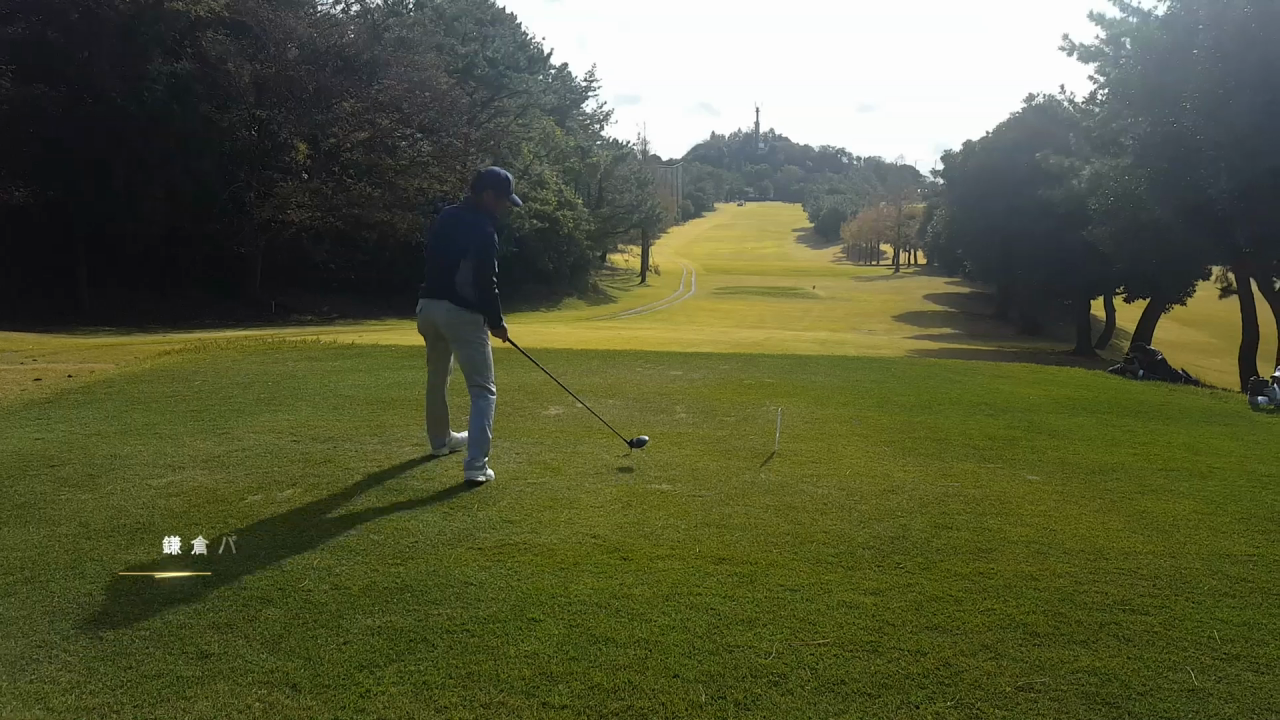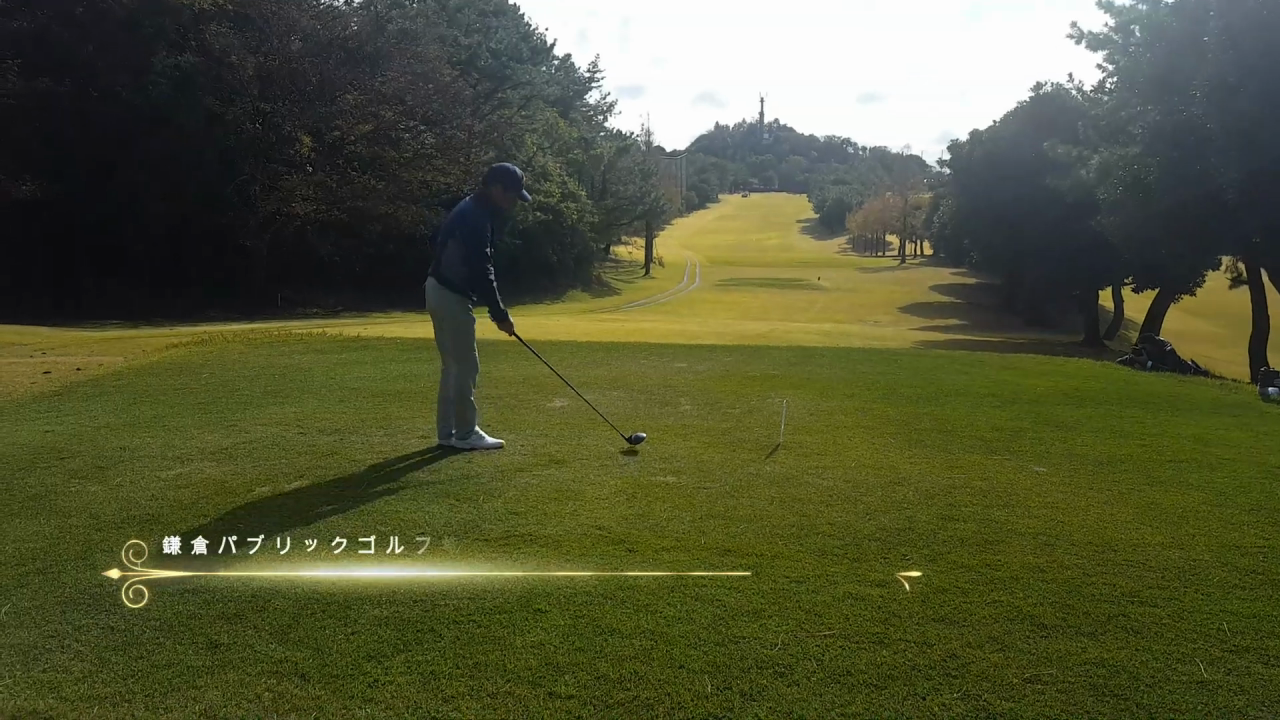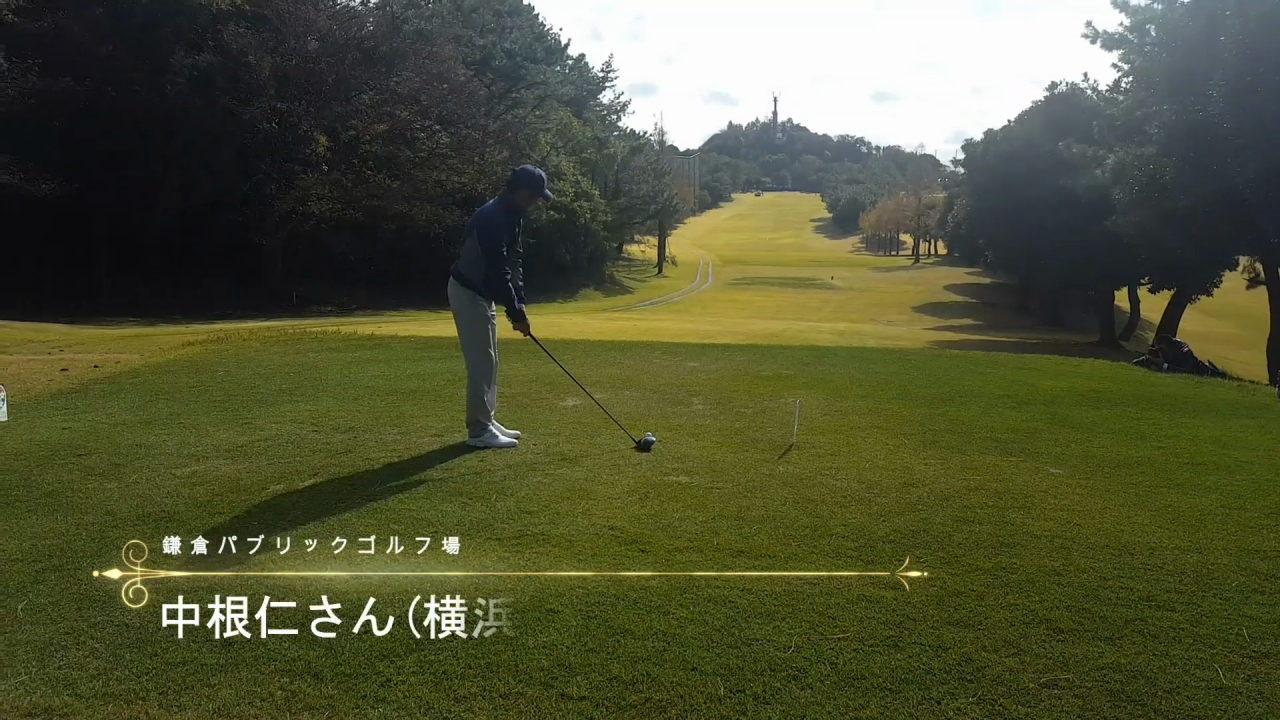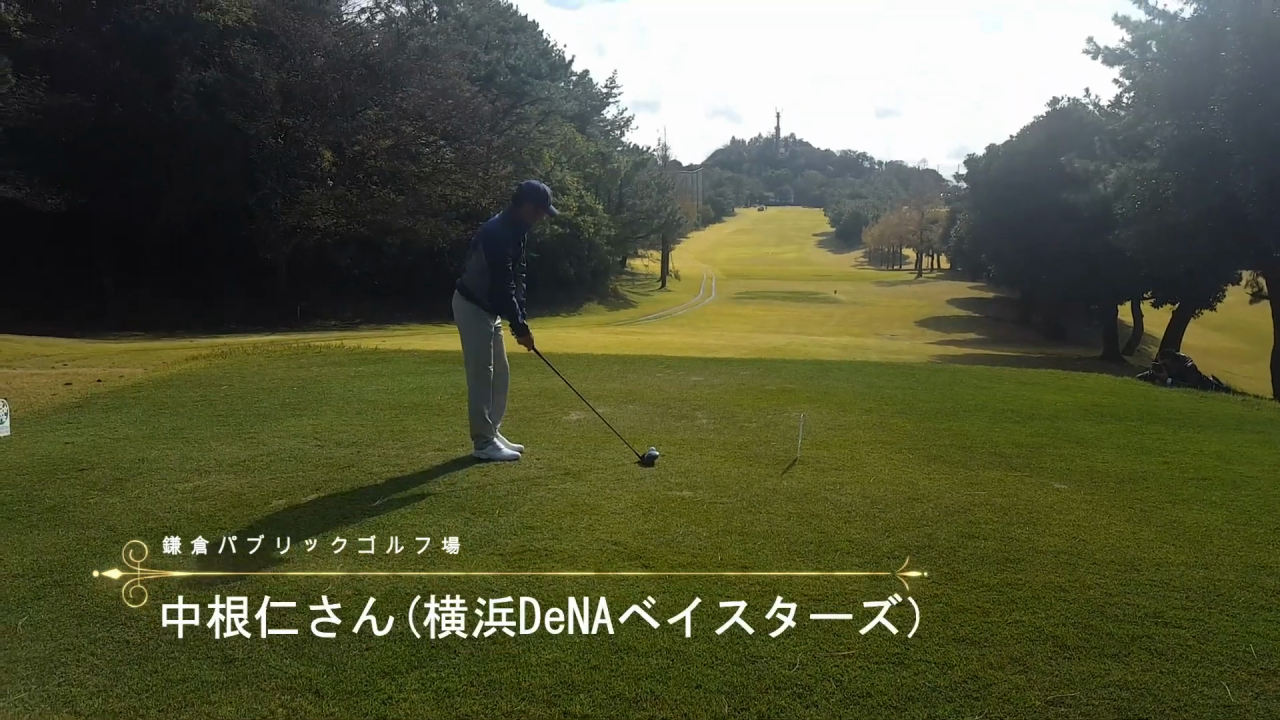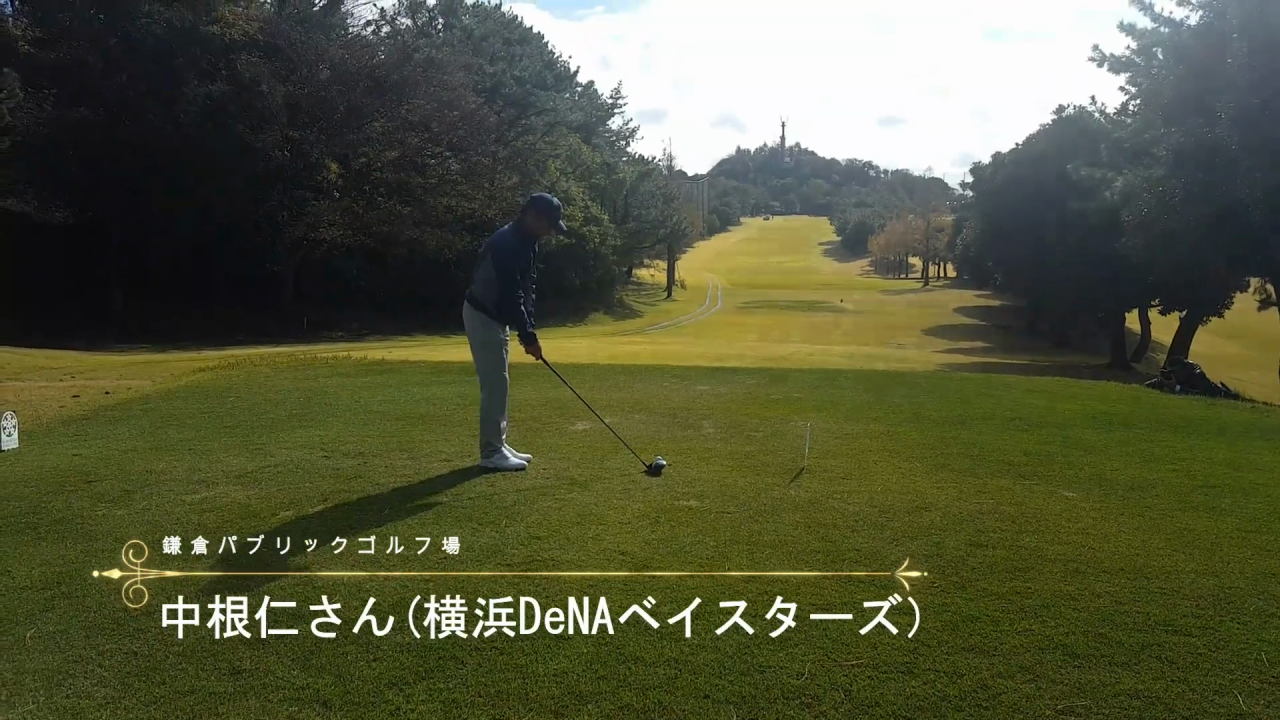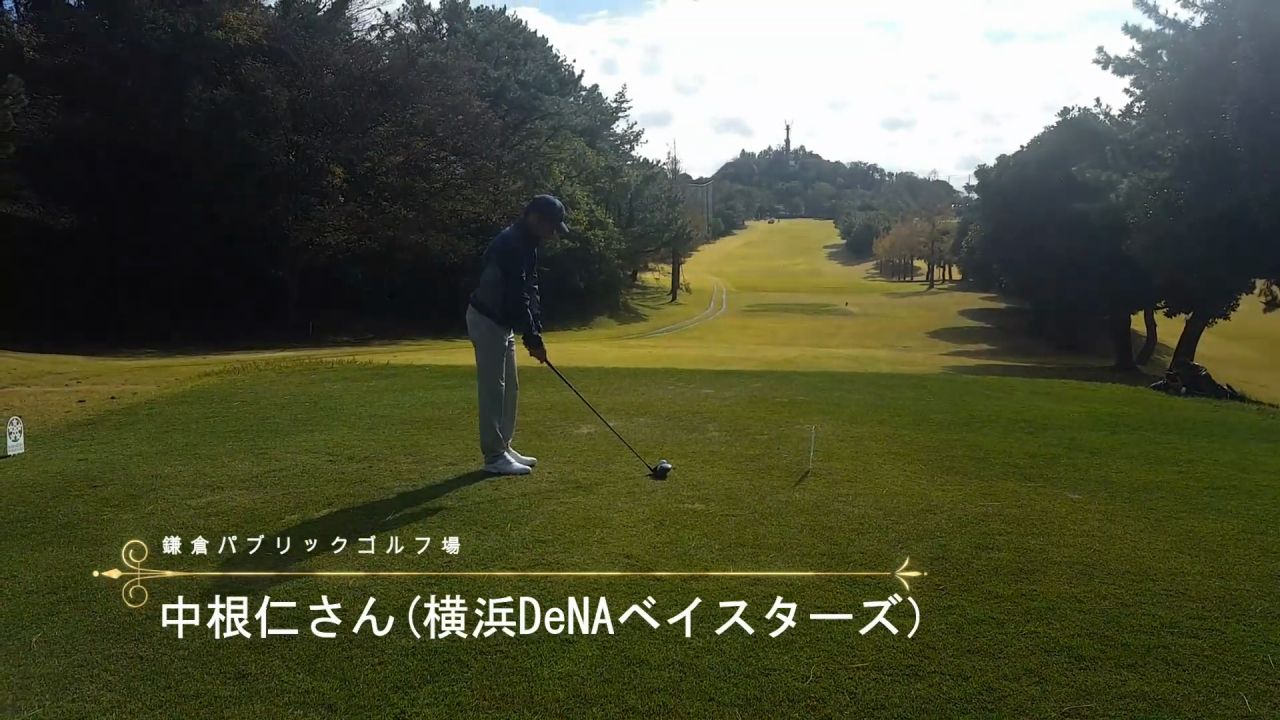
dt=0.5s
person 1, frame 1
left shoulder: (447, 217)
right shoulder: (482, 232)
right elbow: (486, 284)
right wrist: (496, 322)
left hip: (428, 306)
right hip: (460, 312)
left knee: (438, 376)
right knee: (482, 389)
left ankle: (441, 440)
right ankle: (476, 462)
person 1, frame 2
left shoulder: (474, 210)
right shoulder: (475, 219)
left elbow: (477, 267)
right elbow: (481, 272)
left wrist: (496, 310)
right wrist: (500, 314)
left hip: (442, 290)
right hip: (451, 295)
left knee: (454, 364)
right knee: (466, 366)
left ankle: (448, 431)
right ankle: (465, 433)
person 1, frame 3
left shoulder: (511, 216)
right shoulder: (491, 218)
left elbow: (513, 262)
right elbow: (498, 270)
left wrist: (519, 303)
right wrist: (515, 312)
left hip: (482, 292)
right hip: (468, 291)
left knee: (487, 360)
right knee: (480, 360)
left ankle: (485, 423)
right ankle: (479, 430)
person 1, frame 4
left shoulder: (516, 231)
right shoulder: (496, 233)
left elbow: (516, 278)
right elbow: (502, 285)
left wrist: (520, 318)
right wrist: (519, 326)
left hip: (488, 307)
right hip: (473, 306)
left knee: (498, 372)
right knee: (482, 373)
left ankle: (492, 434)
right ankle: (483, 442)
person 1, frame 5
left shoulder: (527, 243)
right shoulder: (505, 243)
left elbow: (526, 289)
right elbow: (511, 294)
left wrist: (529, 330)
right wrist: (527, 335)
left hip: (497, 316)
right hip: (482, 315)
left knee: (499, 381)
right knee: (494, 382)
left ankle: (498, 444)
right ankle: (491, 451)
person 1, frame 6
left shoulder: (527, 244)
right shoulder: (510, 244)
left elbow: (529, 290)
right elbow: (516, 296)
left wrist: (535, 332)
right wrist: (533, 338)
left hip: (501, 321)
right hip: (487, 320)
left knee: (508, 387)
right knee: (493, 387)
left ankle: (503, 448)
right ankle: (494, 456)
